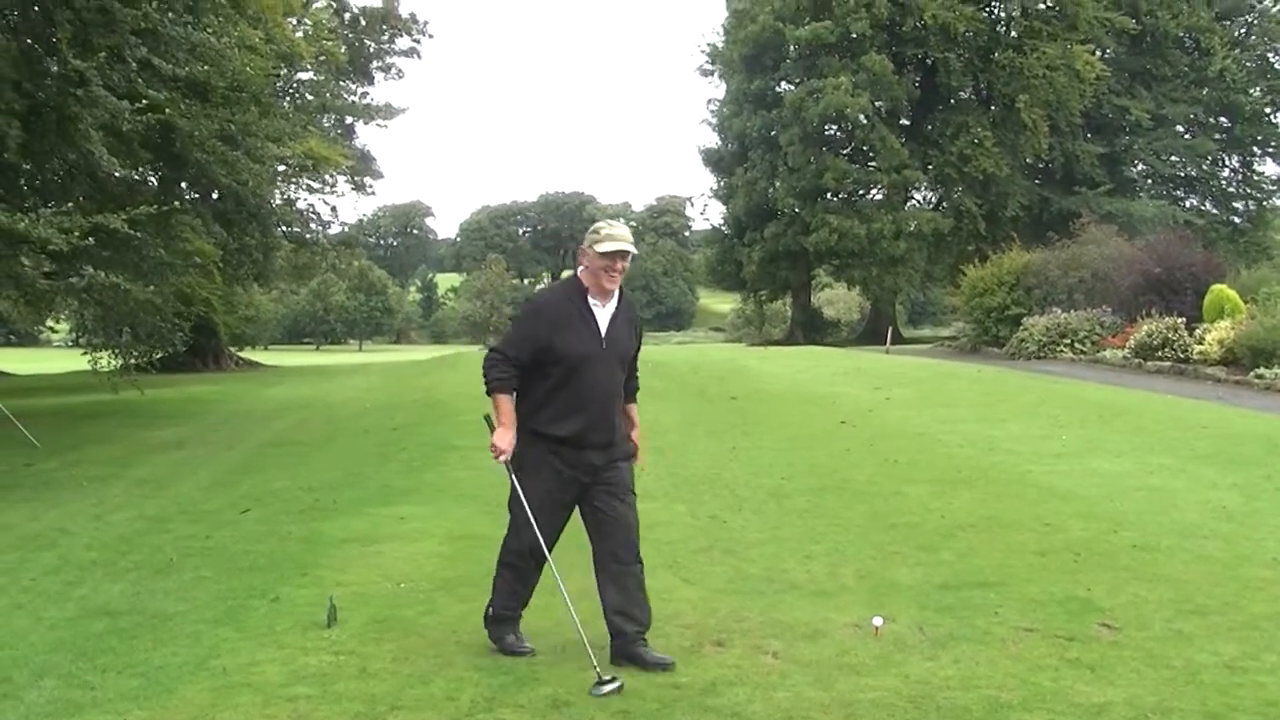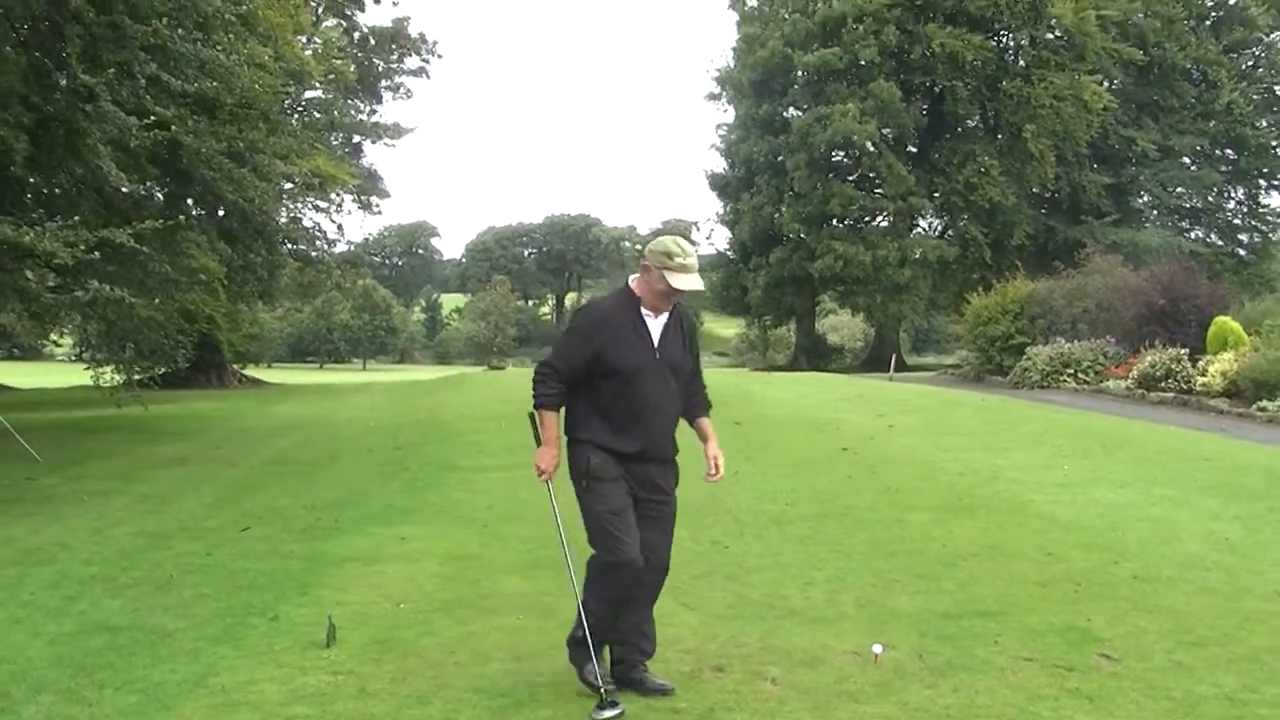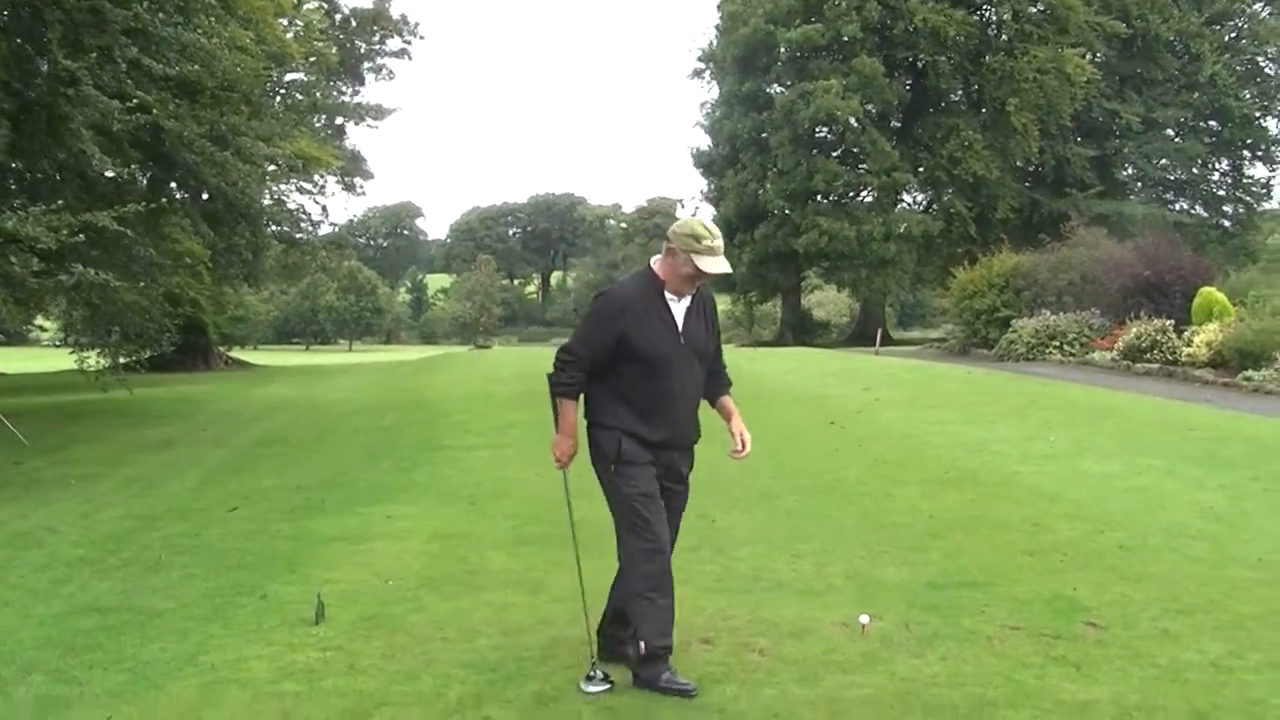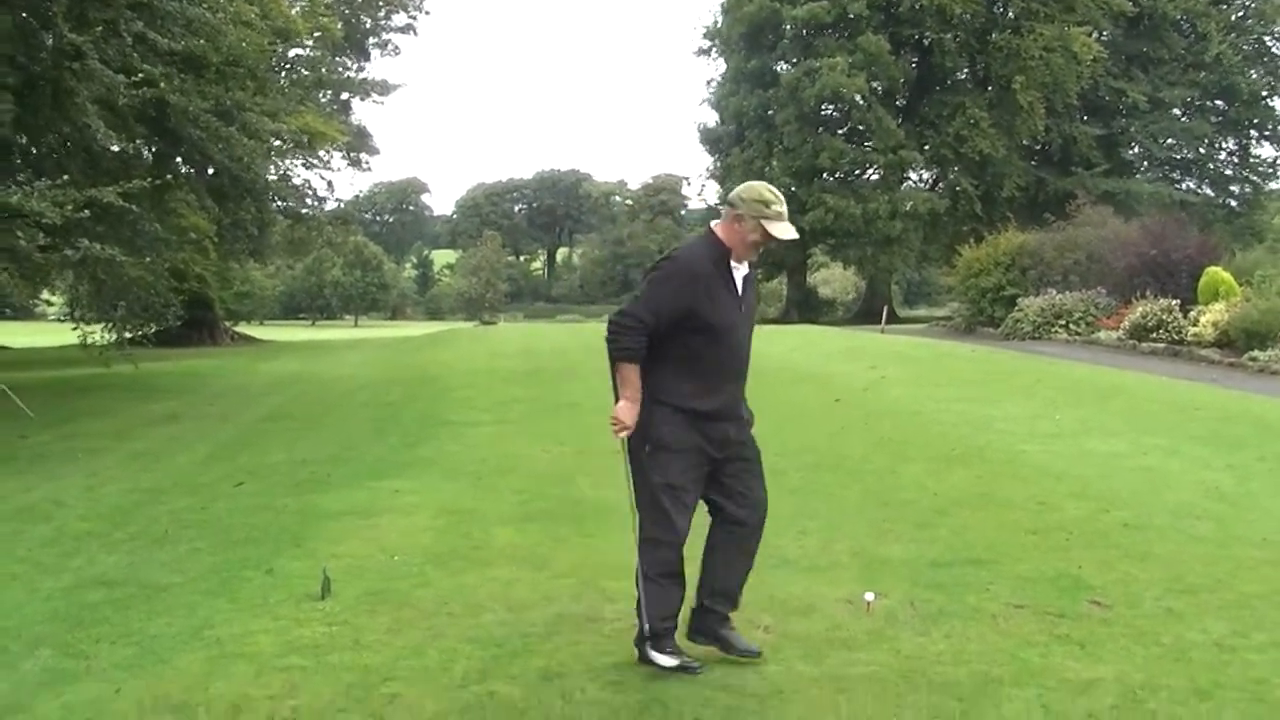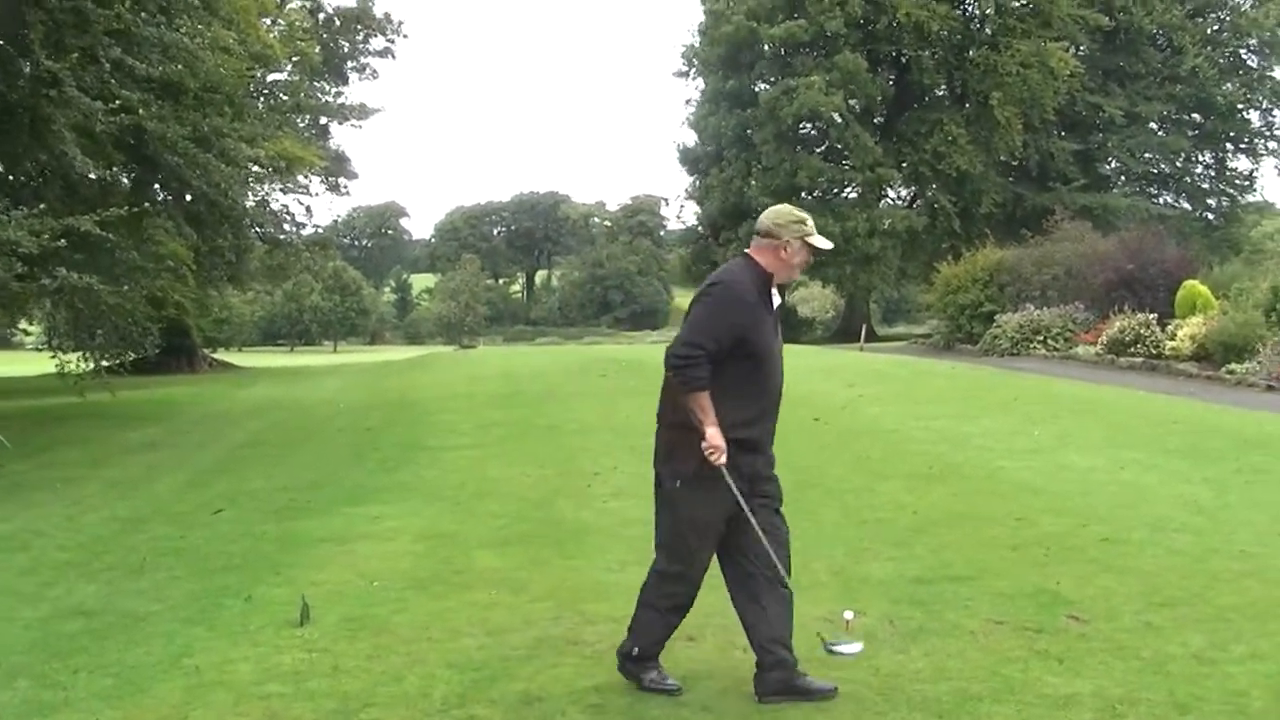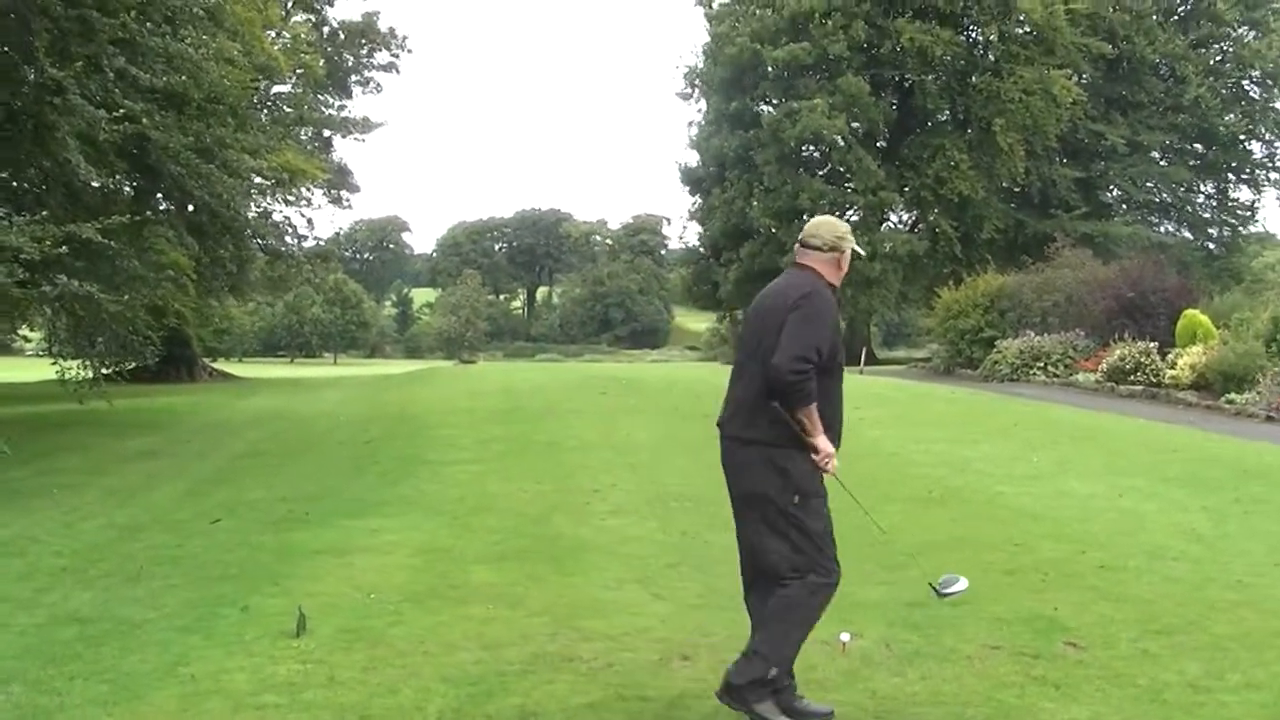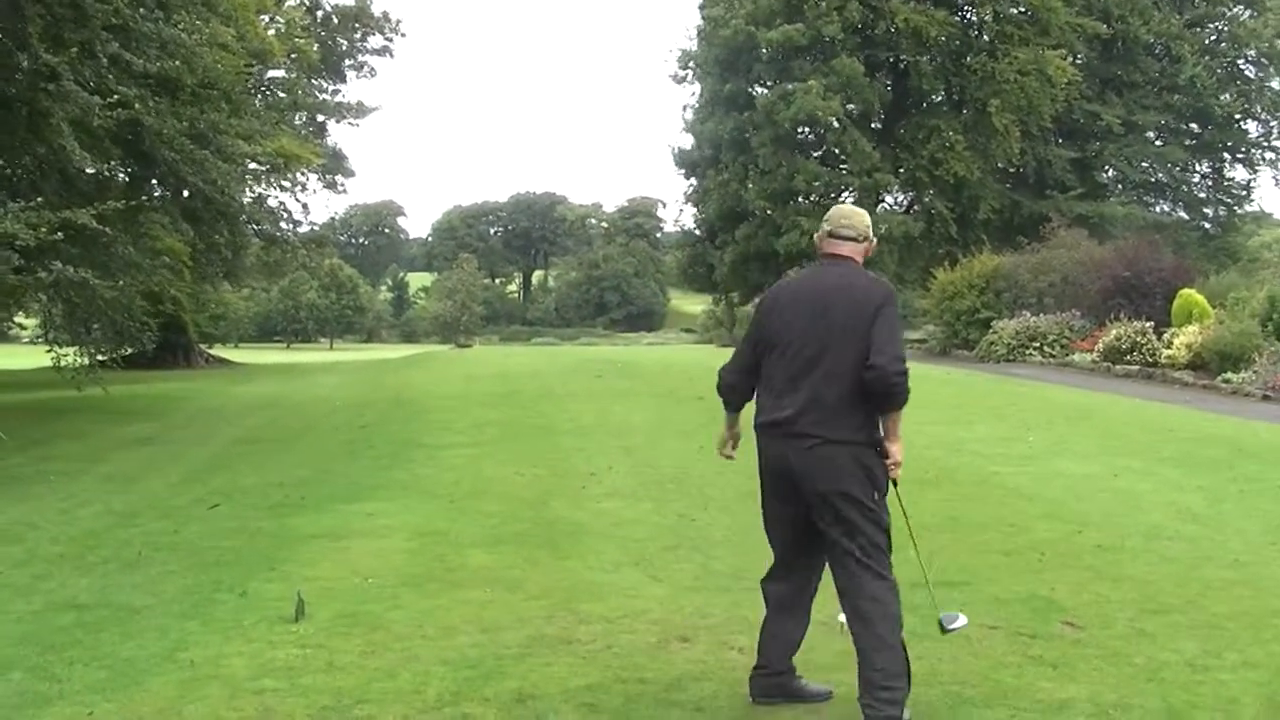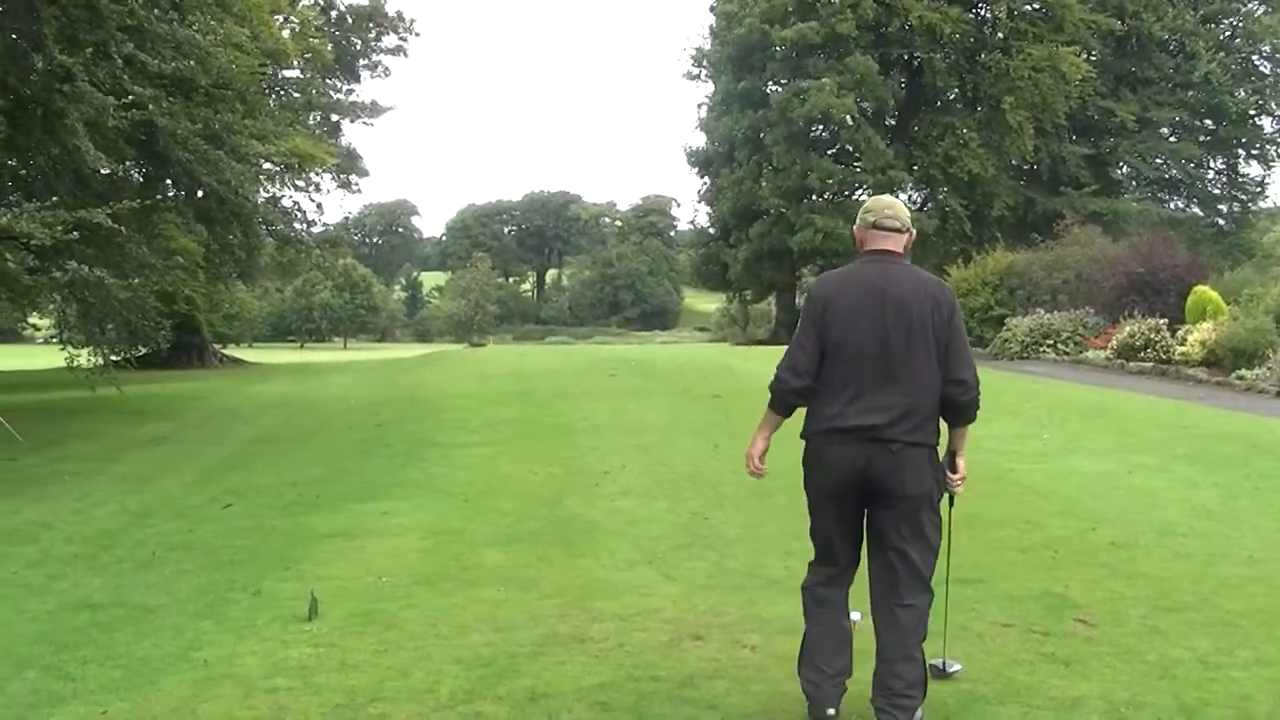
dt=0.3s
person 1, frame 1
left shoulder: (626, 308)
right shoulder: (548, 306)
right elbow: (499, 364)
left wrist: (634, 426)
right wrist: (505, 427)
left hip: (607, 451)
right hip: (547, 448)
left knee: (621, 541)
right knee: (530, 539)
left ankle: (628, 639)
right ankle: (501, 620)
person 1, frame 2
left shoulder: (681, 321)
right shoulder: (600, 317)
left elbow: (692, 389)
right elbow: (550, 379)
left wrist: (709, 439)
right wrist: (550, 445)
left hip: (657, 464)
right hip: (602, 459)
left knee: (651, 565)
right knee: (620, 556)
left ankle: (630, 664)
right ankle: (585, 645)
person 1, frame 3
left shoulder: (702, 302)
right shoulder: (622, 301)
left elbow: (713, 369)
right elbow: (570, 365)
left wrist: (732, 418)
right wrist: (566, 432)
left hip: (676, 448)
right hip: (625, 446)
left knee: (650, 549)
right knee: (649, 548)
left ankle: (617, 633)
right ankle: (649, 659)
person 1, frame 4
left shoulder: (744, 267)
right shoulder: (685, 266)
right elbow: (627, 329)
left wrist: (735, 403)
right wrist: (629, 399)
left hip: (726, 419)
right hip: (671, 421)
left knee: (744, 513)
right knee: (666, 530)
left ankle: (712, 618)
right ankle: (656, 636)
person 1, frame 5
left shoulder: (762, 292)
right shoulder: (732, 289)
right elbow: (685, 359)
right wrist: (709, 428)
left hip: (743, 452)
right hip: (702, 451)
left knee: (766, 560)
right knee: (684, 558)
left ankle: (776, 672)
right ankle: (638, 654)
person 1, frame 6
left shoulder: (777, 292)
right shoulder: (813, 297)
right elbow: (791, 371)
right wrist: (817, 434)
left hip: (757, 453)
right hip: (777, 458)
left knee: (777, 575)
right knee: (813, 572)
right ankle: (751, 679)
person 1, frame 7
left shoulder: (780, 293)
right shoulder: (877, 293)
left elbow: (738, 374)
right elbow: (886, 374)
left wrist: (731, 428)
right wrist: (892, 440)
left hip: (778, 450)
right hip: (842, 454)
left knee: (792, 565)
right knee: (867, 577)
left ankle: (772, 675)
person 1, frame 8
left shoulder: (826, 290)
right shoulder: (935, 295)
left elbow: (795, 377)
right elbow: (961, 388)
left wrist: (763, 435)
right wrist: (958, 452)
left hip: (832, 452)
right hip: (906, 456)
left knee: (829, 571)
right knee: (904, 584)
